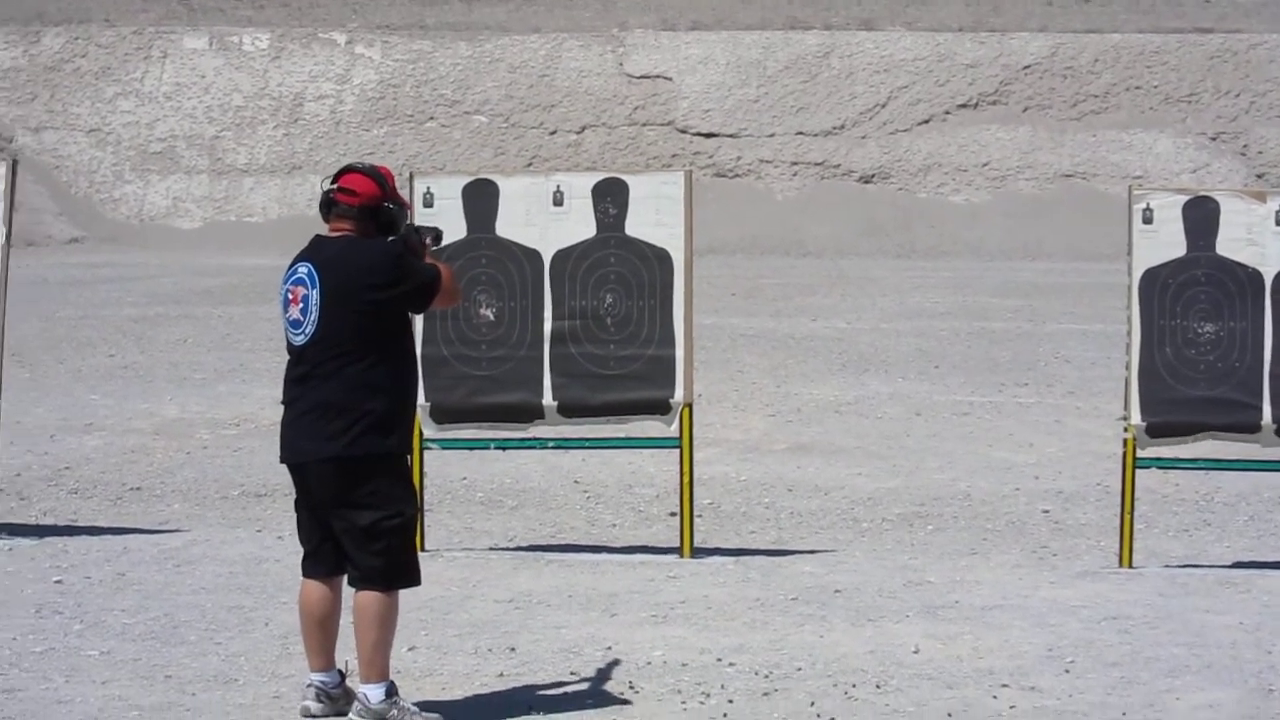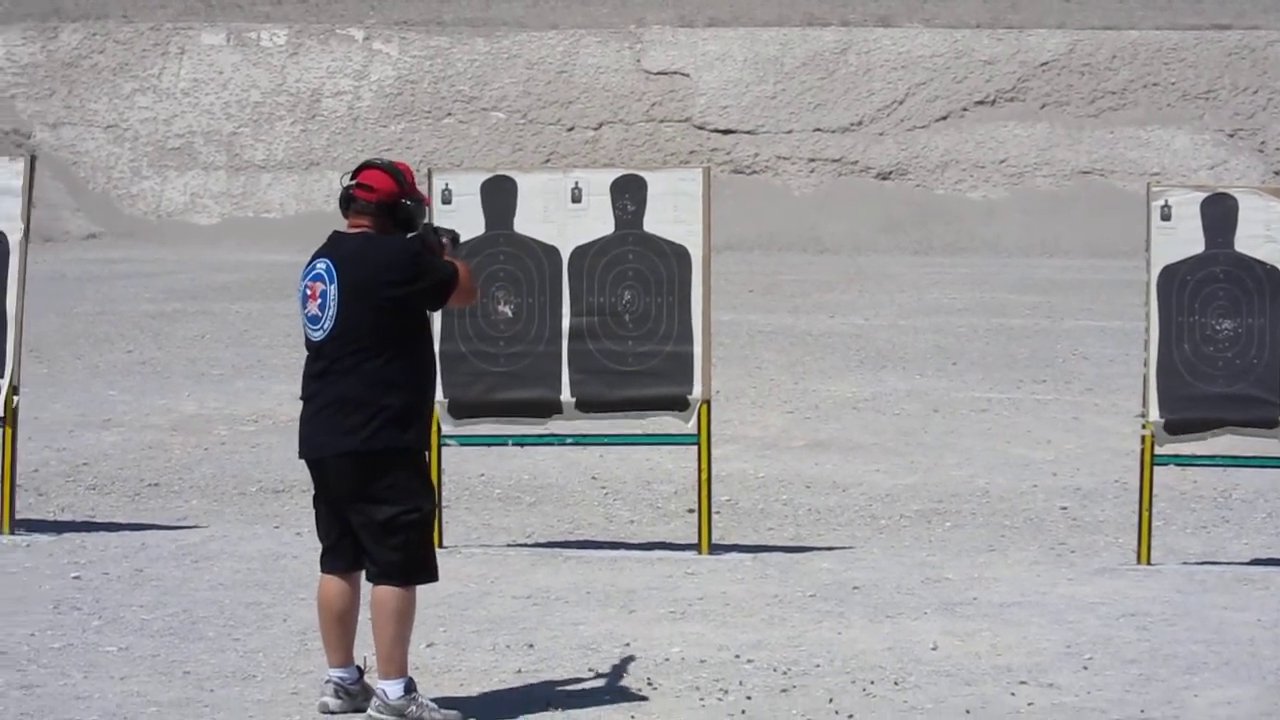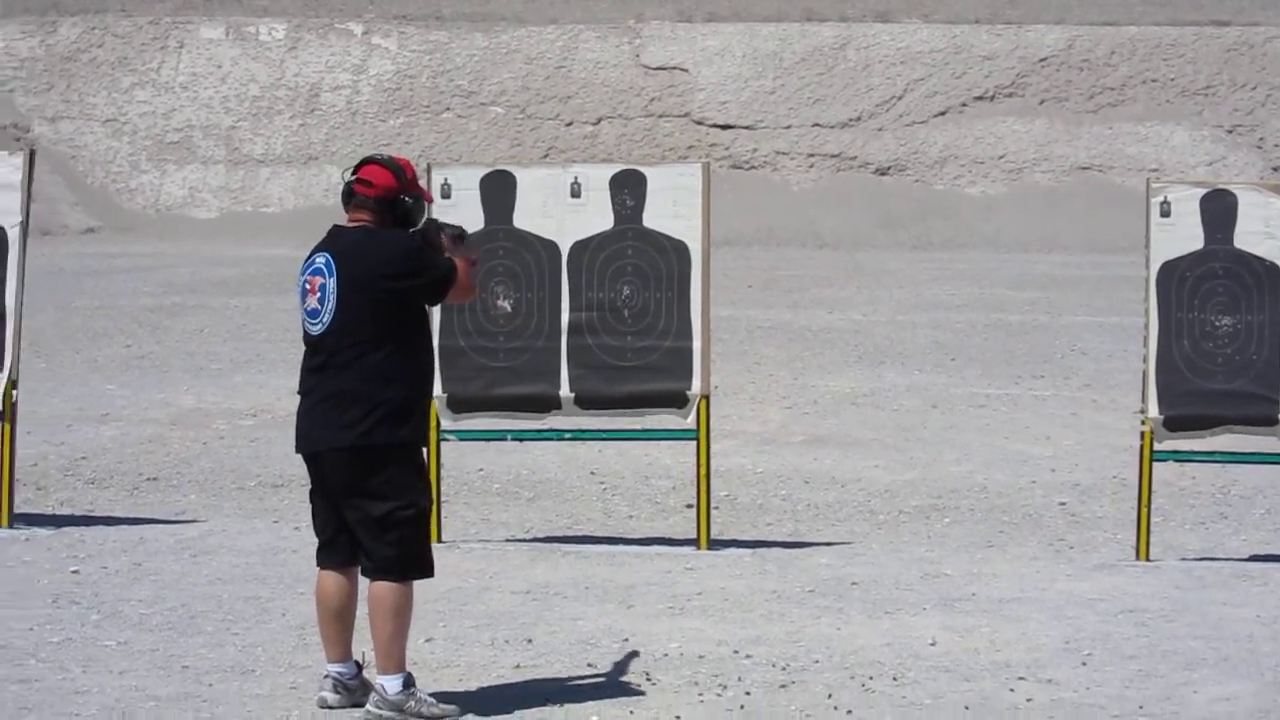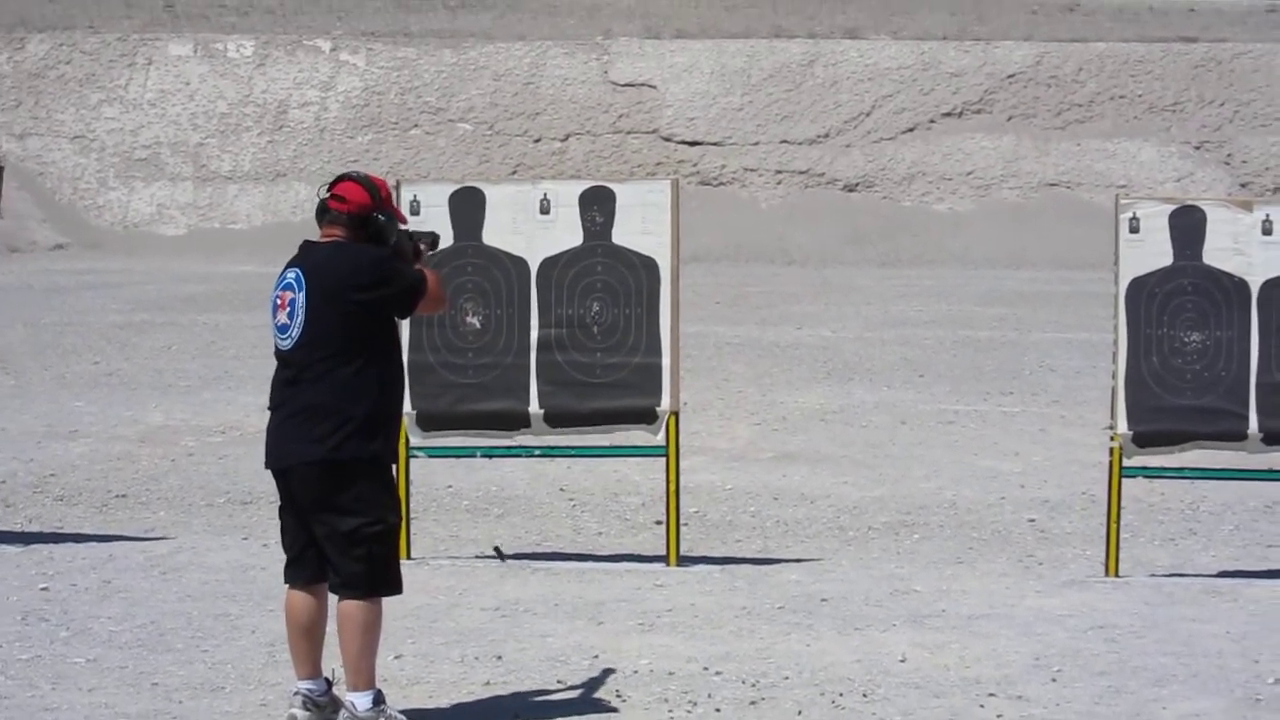
dt=0.3s
person 1, frame 1
left shoulder: (303, 263)
right shoulder: (376, 260)
right elbow: (448, 292)
left wrist: (406, 257)
right wrist: (420, 254)
left hip: (306, 442)
right hip: (361, 445)
left knee: (321, 566)
right knee: (378, 573)
person 1, frame 2
left shoulder: (322, 259)
right shoulder: (395, 256)
right elbow: (464, 290)
left wrist: (424, 255)
right wrist: (437, 252)
left hip: (325, 437)
right hip: (379, 441)
left knee: (340, 562)
right knee: (395, 567)
person 1, frame 3
left shoulder: (323, 252)
right shoulder: (394, 250)
right elbow: (462, 287)
left wrist: (430, 253)
right wrist: (444, 250)
left hip: (322, 431)
right hip: (374, 435)
left knee: (337, 557)
right knee: (392, 562)
person 1, frame 4
left shoulder: (296, 268)
right shoulder: (363, 265)
right elbow: (434, 298)
left wrist: (398, 265)
right wrist: (409, 260)
left hip: (292, 448)
right hip: (344, 452)
left knee: (307, 574)
right knee: (360, 579)
